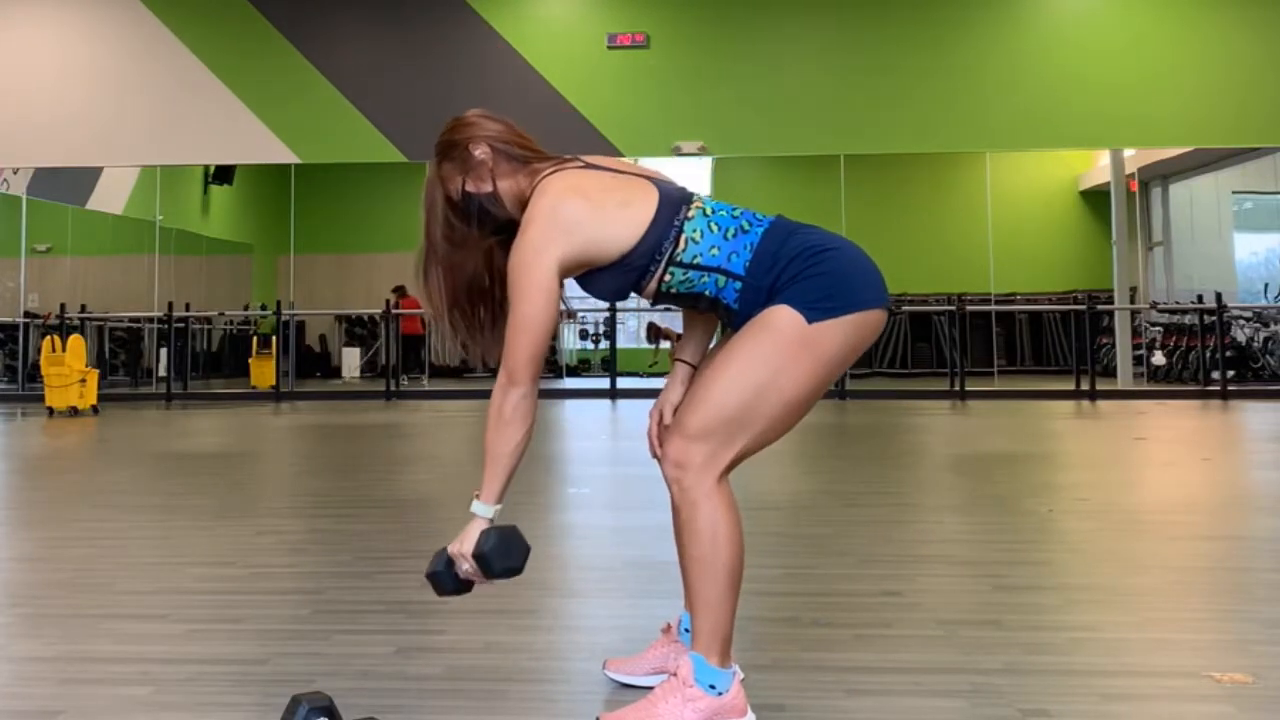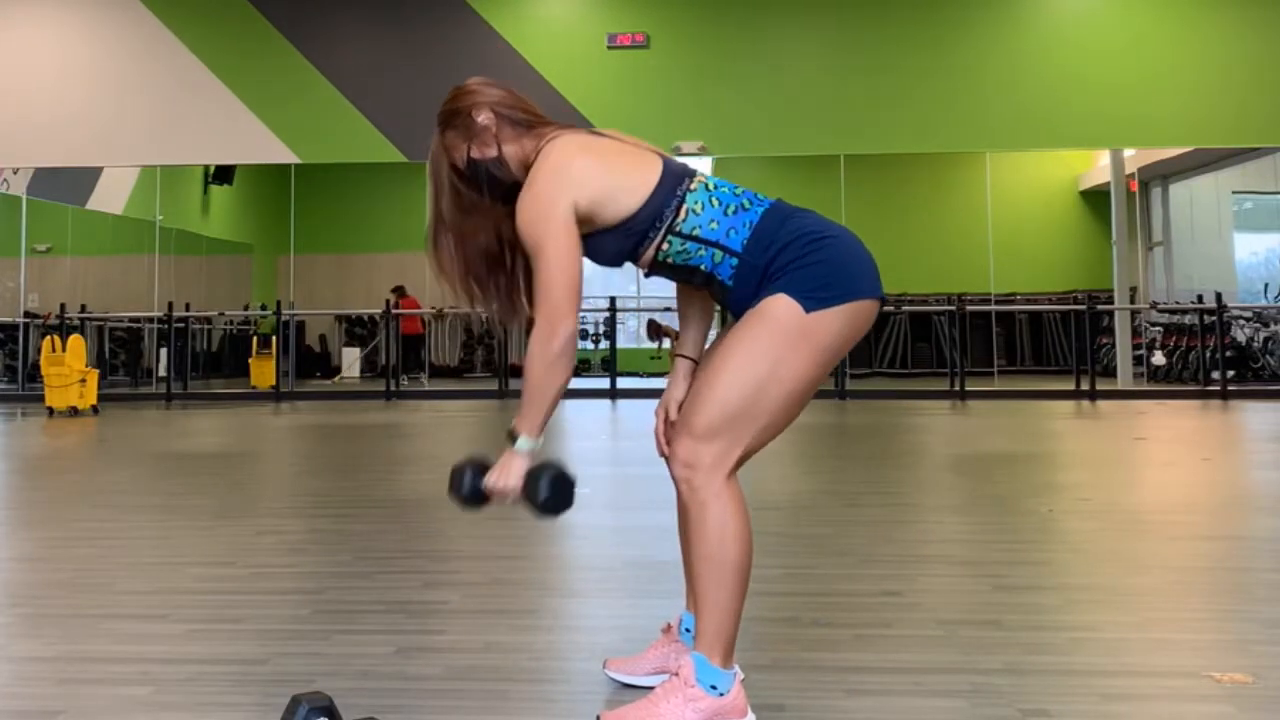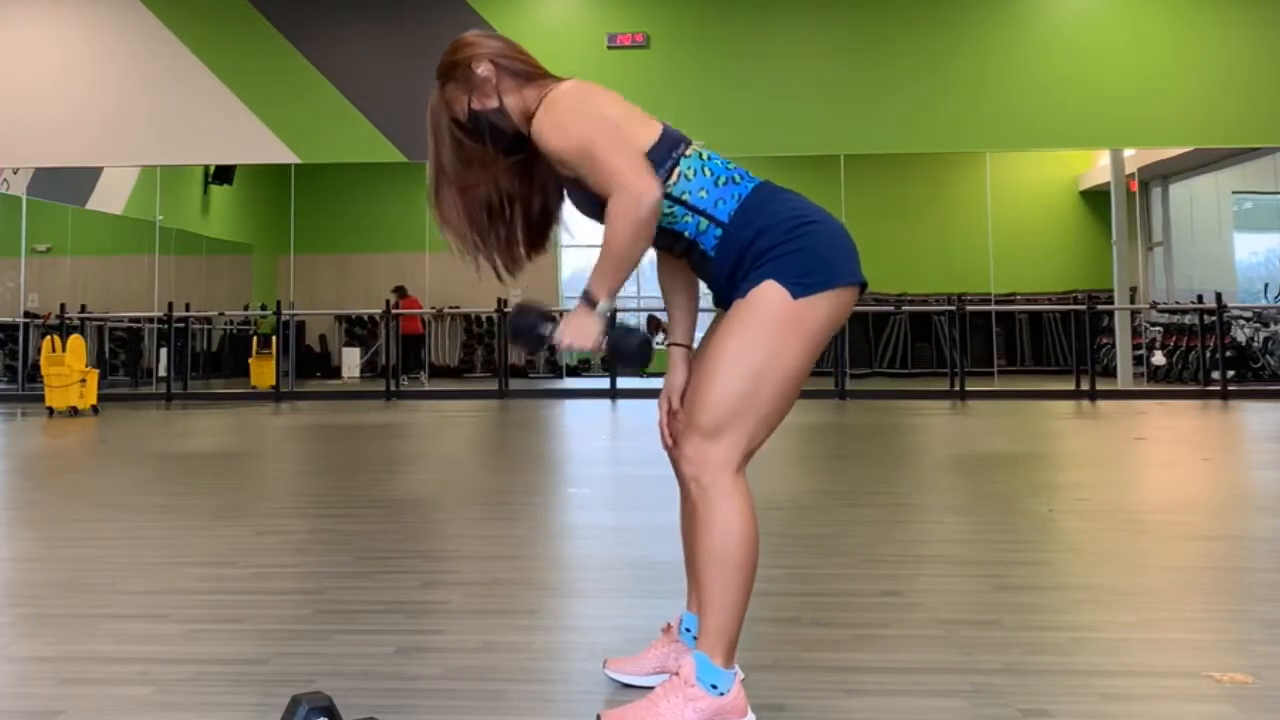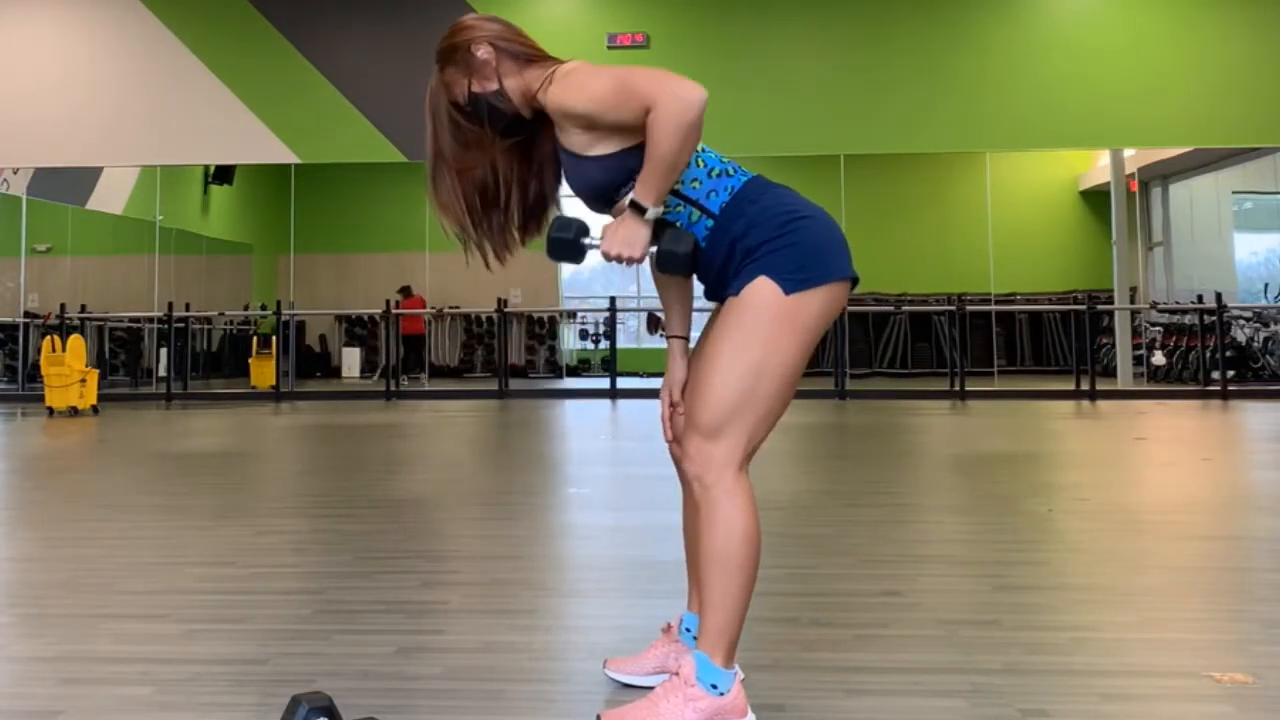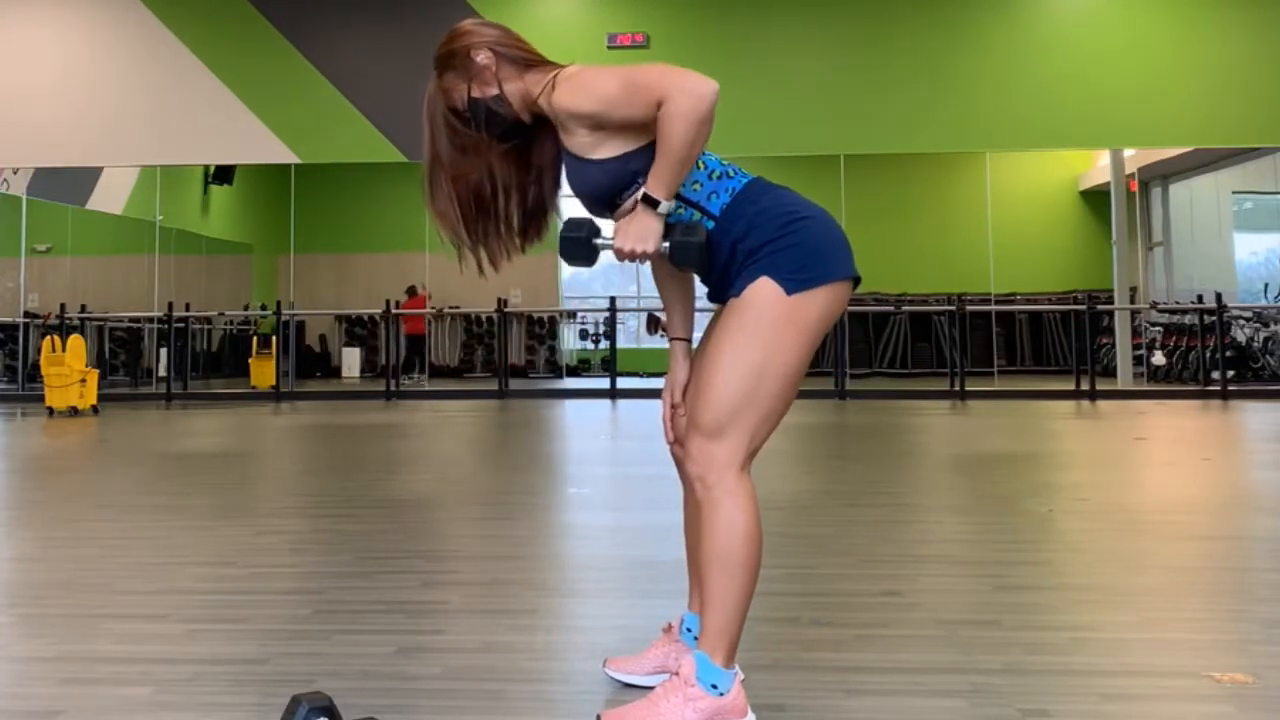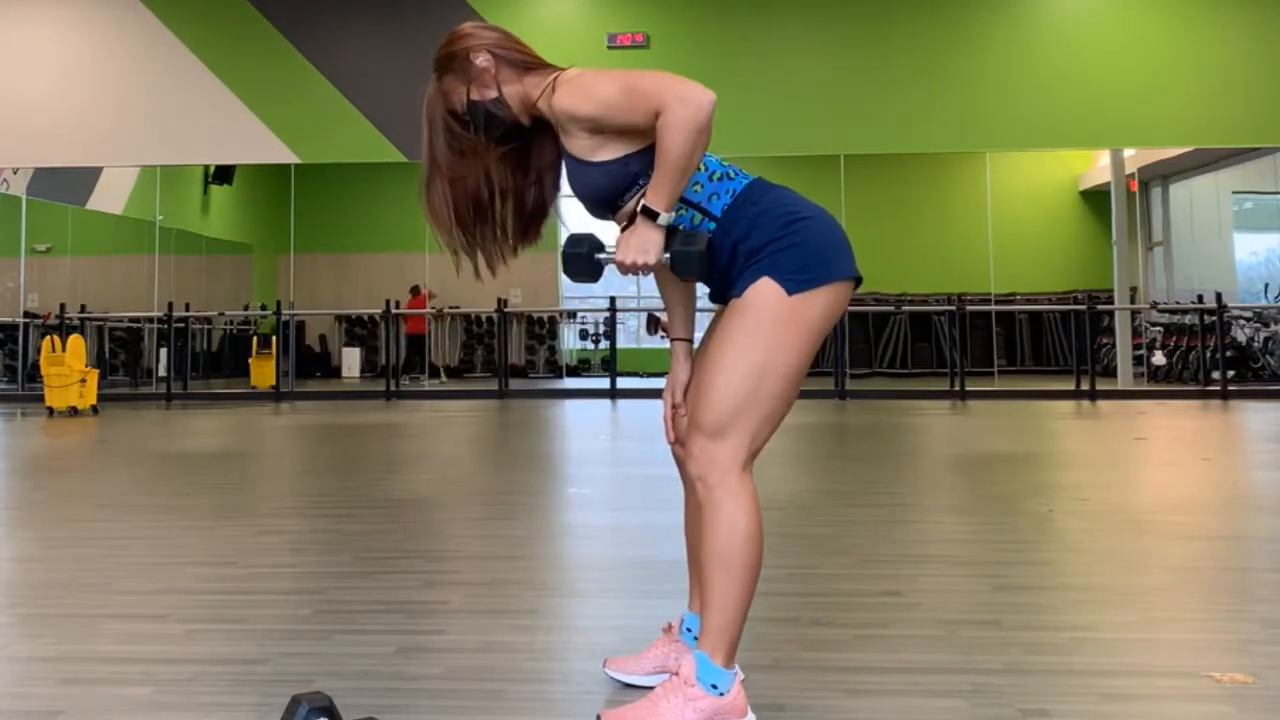
dt=0.2s
person 1, frame 1
left shoulder: (544, 225)
right shoulder: (586, 182)
left elbow: (517, 386)
left wrist: (482, 512)
right wrist: (684, 372)
left hip: (823, 288)
right hip: (818, 283)
left knee: (692, 459)
right knee: (687, 452)
right ankle: (694, 642)
person 1, frame 2
left shoulder: (546, 179)
right shoulder: (583, 154)
left elbow: (555, 331)
left wrist: (518, 450)
right wrist: (685, 367)
left hip: (814, 273)
right hip: (807, 271)
left knee: (701, 457)
right knee: (691, 449)
right ankle: (695, 640)
person 1, frame 3
left shoulder: (556, 111)
right shoulder: (568, 121)
left elbow: (639, 198)
right elbow: (672, 231)
left wrist: (590, 309)
right wrist: (678, 358)
left hip: (794, 256)
right hip: (786, 257)
left knee: (711, 457)
right knee: (690, 449)
right ankle: (694, 639)
person 1, frame 4
left shoulder: (566, 90)
right shoulder: (559, 124)
left elbow: (684, 98)
left wrist: (635, 213)
right wrist: (678, 350)
left hip: (785, 251)
right hip: (774, 255)
left knee: (713, 457)
right knee: (693, 450)
right ankle: (694, 639)
person 1, frame 5
left shoulder: (569, 93)
right shoulder: (559, 128)
left elbow: (693, 91)
left wrist: (648, 208)
right wrist: (680, 351)
left hip: (787, 251)
right hip: (774, 256)
left knee: (715, 456)
right knee: (694, 450)
right ankle: (694, 639)
person 1, frame 6
left shoulder: (567, 96)
right shoulder: (559, 130)
left elbow: (692, 101)
left wrist: (649, 220)
right wrist: (682, 351)
left hip: (789, 252)
right hip: (774, 257)
left knee: (716, 455)
right knee: (695, 449)
right ankle: (694, 638)
